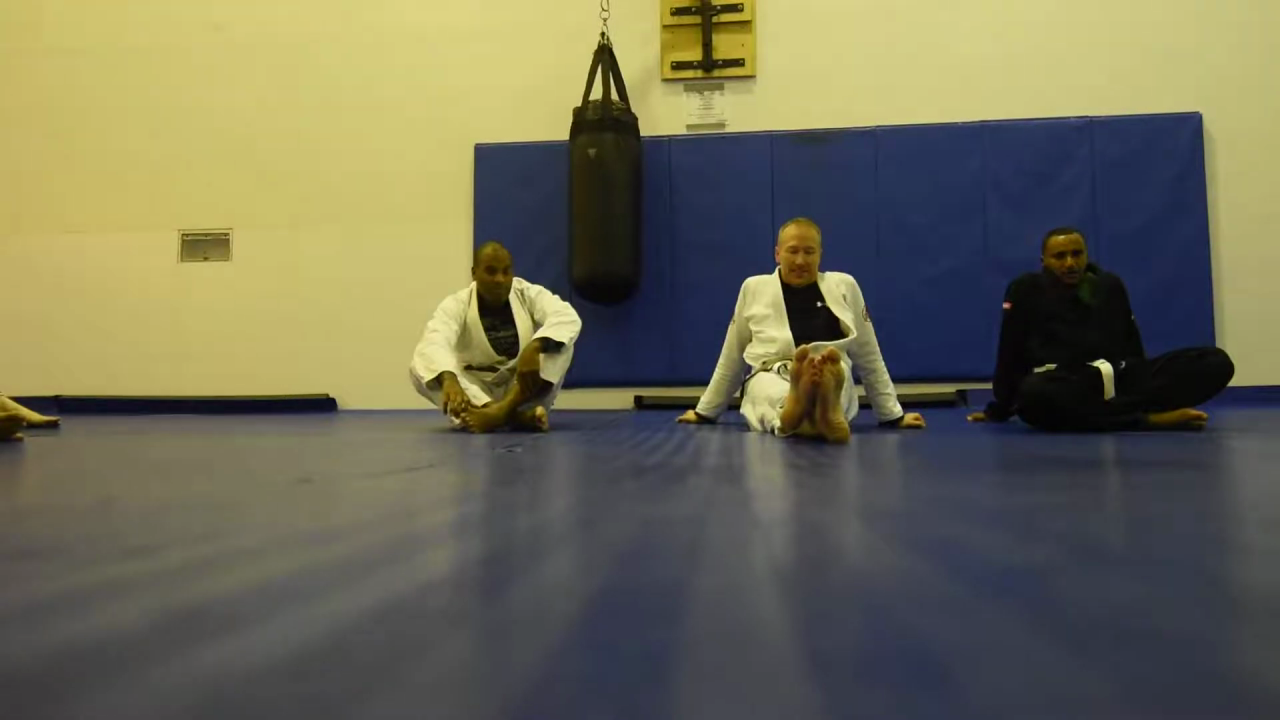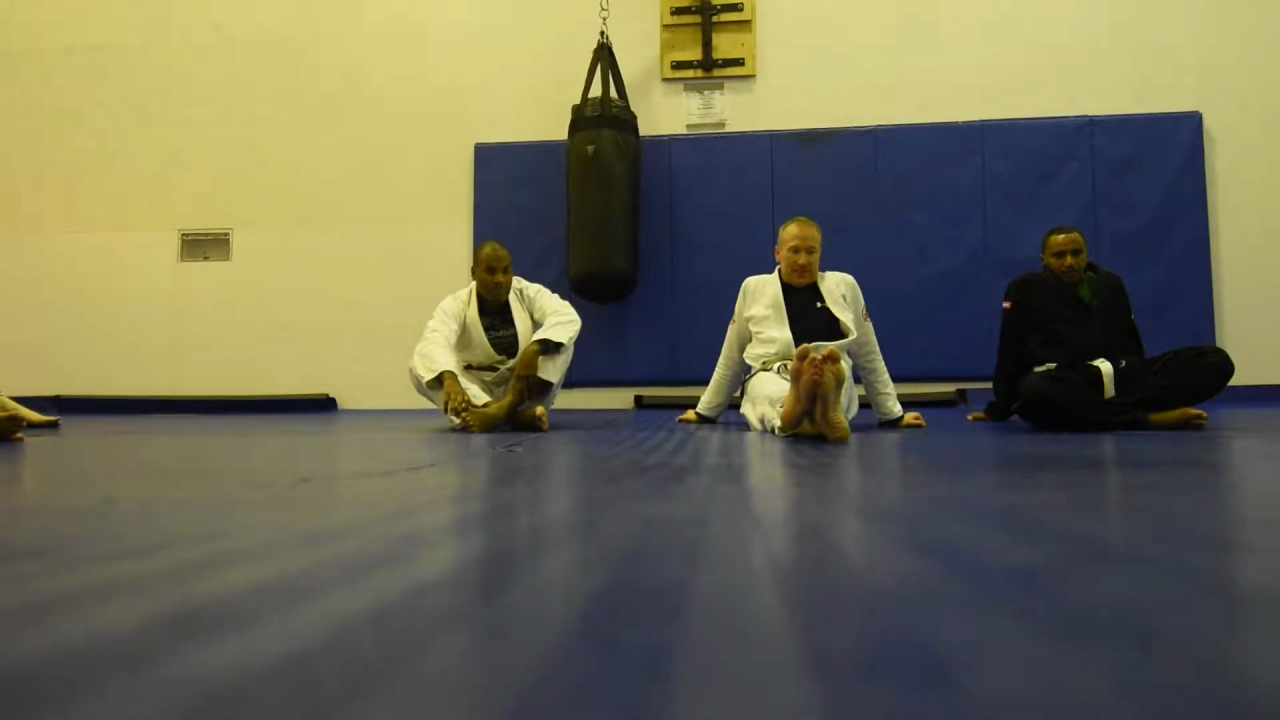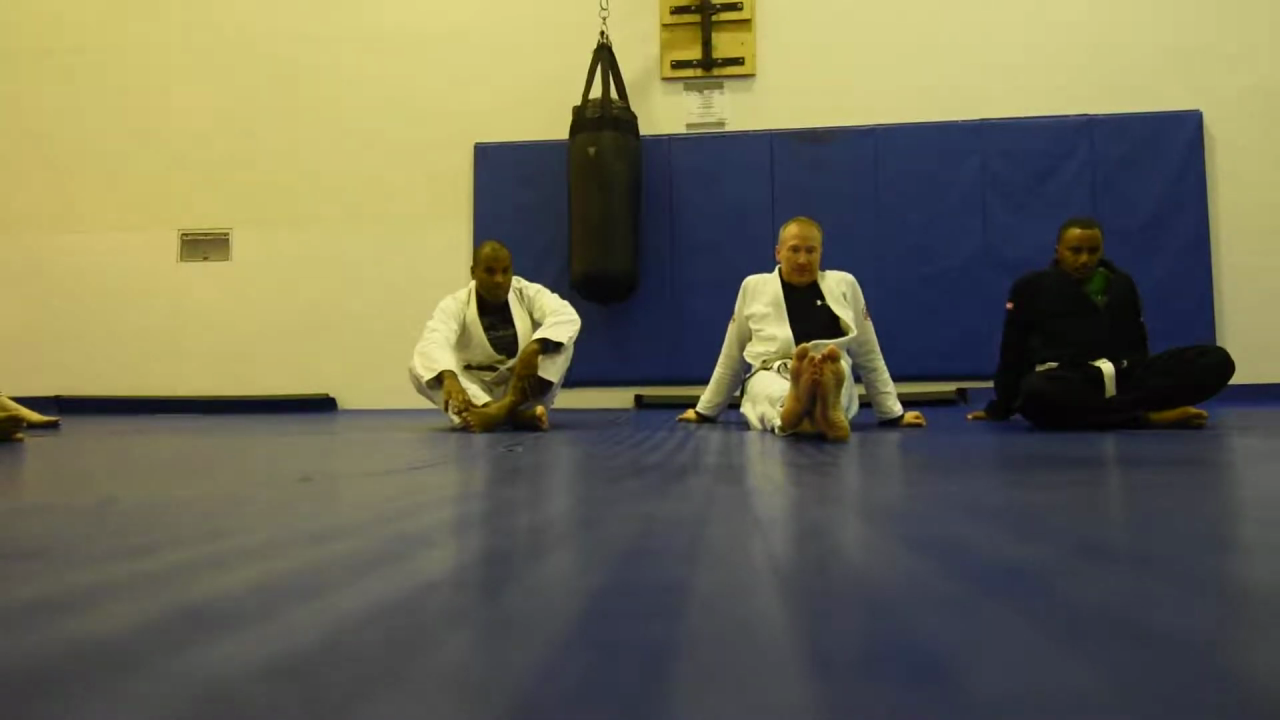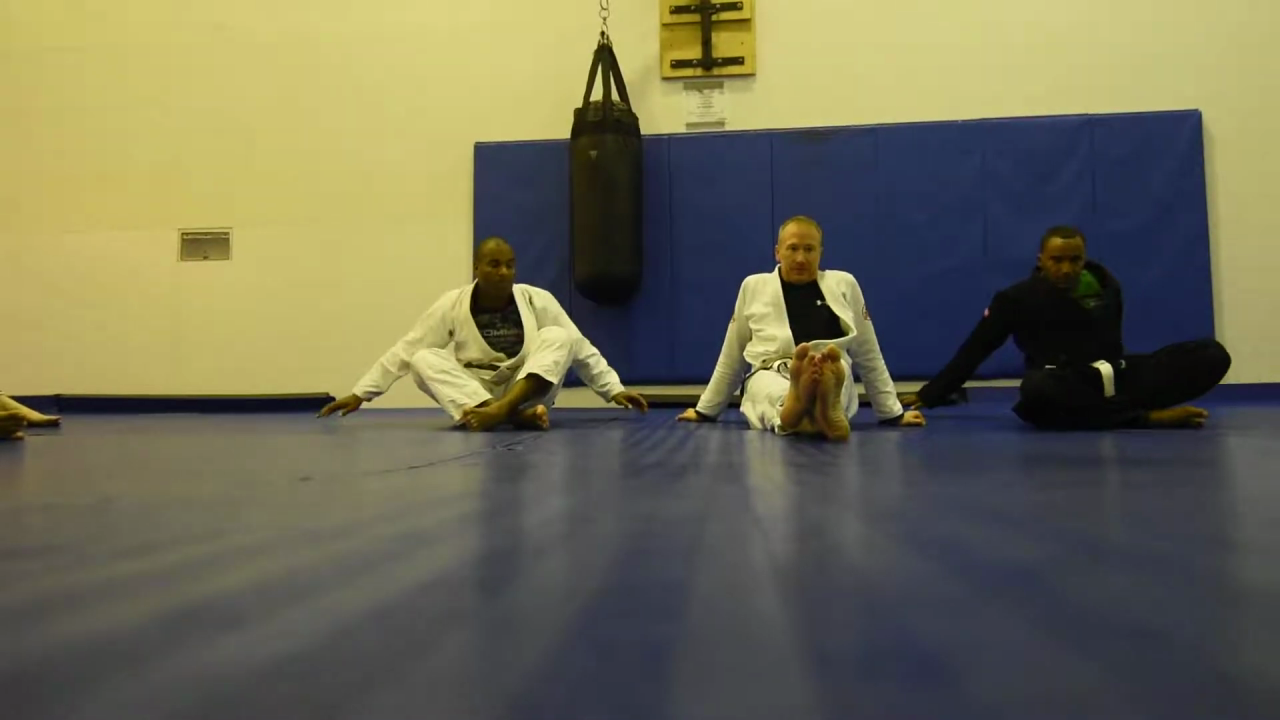
dt=0.5s
person 1, frame 1
left shoulder: (1110, 286)
right shoulder: (1026, 290)
left elbow: (1131, 343)
right elbow: (1010, 353)
right wrist: (999, 410)
left hip: (1120, 379)
right hip: (1063, 388)
left knee: (1216, 362)
right knee: (1034, 394)
left ankle: (1112, 412)
right ankle: (1148, 418)
person 1, frame 2
left shoulder: (1110, 285)
right shoulder: (1026, 290)
left elbow: (1131, 342)
right elbow: (1010, 351)
right wrist: (999, 409)
left hip: (1121, 378)
right hip: (1064, 385)
left knee: (1216, 361)
right knee: (1034, 392)
left ankle: (1110, 411)
right ankle: (1148, 417)
person 1, frame 3
left shoulder: (1121, 284)
right shoulder: (1031, 288)
left elbow: (1136, 344)
right elbow: (1013, 350)
right wrist: (1000, 408)
left hip: (1123, 378)
right hip: (1068, 385)
left knee: (1217, 361)
right knee: (1036, 392)
left ankle: (1109, 410)
right ankle: (1148, 417)
person 1, frame 4
left shoulder: (1106, 287)
right shoulder: (1016, 299)
right elbow: (975, 350)
right wrist: (930, 395)
left hip: (1117, 378)
right hip: (1065, 385)
left knee: (1212, 356)
right knee: (1037, 390)
left ankle: (1115, 409)
right ankle: (1148, 416)
person 2, frame 1
left shoulder: (844, 286)
right shoulder: (754, 289)
left elbow: (869, 357)
right elbow: (731, 359)
left wrist: (893, 414)
right wrist: (705, 412)
left hip: (831, 381)
right knee: (772, 393)
left ankle: (820, 412)
right ankle: (805, 411)
person 2, frame 2
left shoulder: (843, 286)
right shoulder: (753, 289)
left elbow: (868, 358)
right elbow: (731, 360)
left wrist: (893, 414)
right wrist: (705, 412)
left knee: (827, 374)
right knee: (771, 393)
left ankle: (824, 411)
person 2, frame 3
left shoulder: (843, 285)
right shoulder: (753, 288)
left elbow: (869, 357)
right elbow: (731, 359)
left wrist: (893, 413)
right wrist: (705, 411)
right knee: (772, 392)
left ankle: (824, 409)
person 2, frame 4
left shoulder: (844, 285)
right shoulder: (753, 288)
left elbow: (868, 356)
right elbow: (731, 359)
left wrist: (893, 413)
right wrist: (705, 410)
right knee: (778, 396)
left ankle: (819, 410)
person 3, frame 1
left shoulder: (530, 295)
right shoulder: (456, 305)
left elbow: (568, 319)
right elbow: (432, 345)
left wrist: (534, 348)
right wrist: (449, 380)
left hip: (524, 386)
right hip: (476, 391)
left knee: (560, 344)
right knee: (421, 366)
left ankle: (503, 410)
person 3, frame 2
left shoulder: (530, 294)
right shoulder: (455, 305)
left elbow: (568, 318)
right elbow: (432, 344)
left wrist: (533, 350)
right wrist: (449, 379)
left hip: (524, 388)
right hip: (475, 391)
left knee: (560, 342)
right knee: (421, 365)
left ankle: (503, 410)
right ankle: (514, 415)
person 3, frame 3
left shoulder: (529, 294)
right shoulder: (455, 305)
left elbow: (566, 318)
right elbow: (432, 344)
left wrist: (533, 350)
right wrist: (450, 378)
left hip: (524, 390)
right hip: (476, 391)
left knee: (558, 343)
right knee: (421, 366)
left ankle: (501, 410)
right ankle: (516, 415)
person 3, frame 4
left shoulder: (537, 300)
right shoulder: (452, 305)
left elbow: (578, 345)
right elbow: (406, 348)
left wrist: (615, 389)
right wrist: (360, 393)
left hip: (527, 393)
right hip: (472, 393)
left knee: (558, 338)
right knee: (422, 360)
left ankle: (502, 410)
right ankle: (515, 417)
